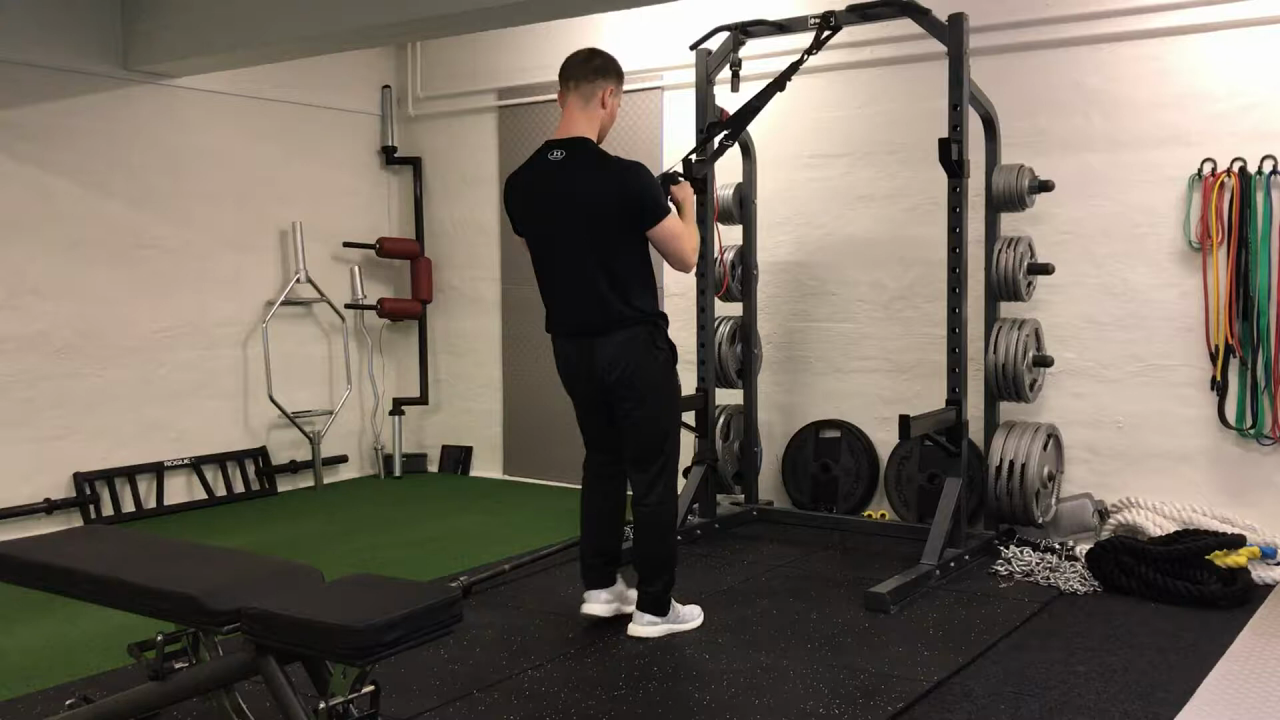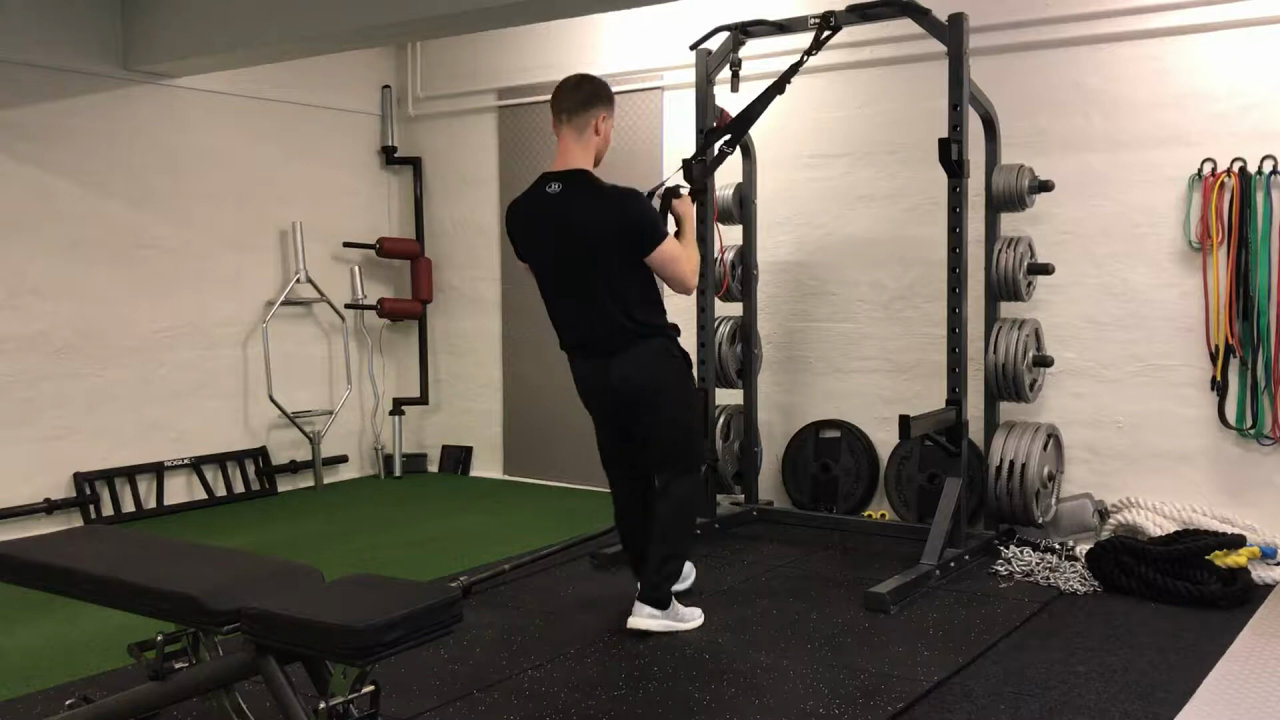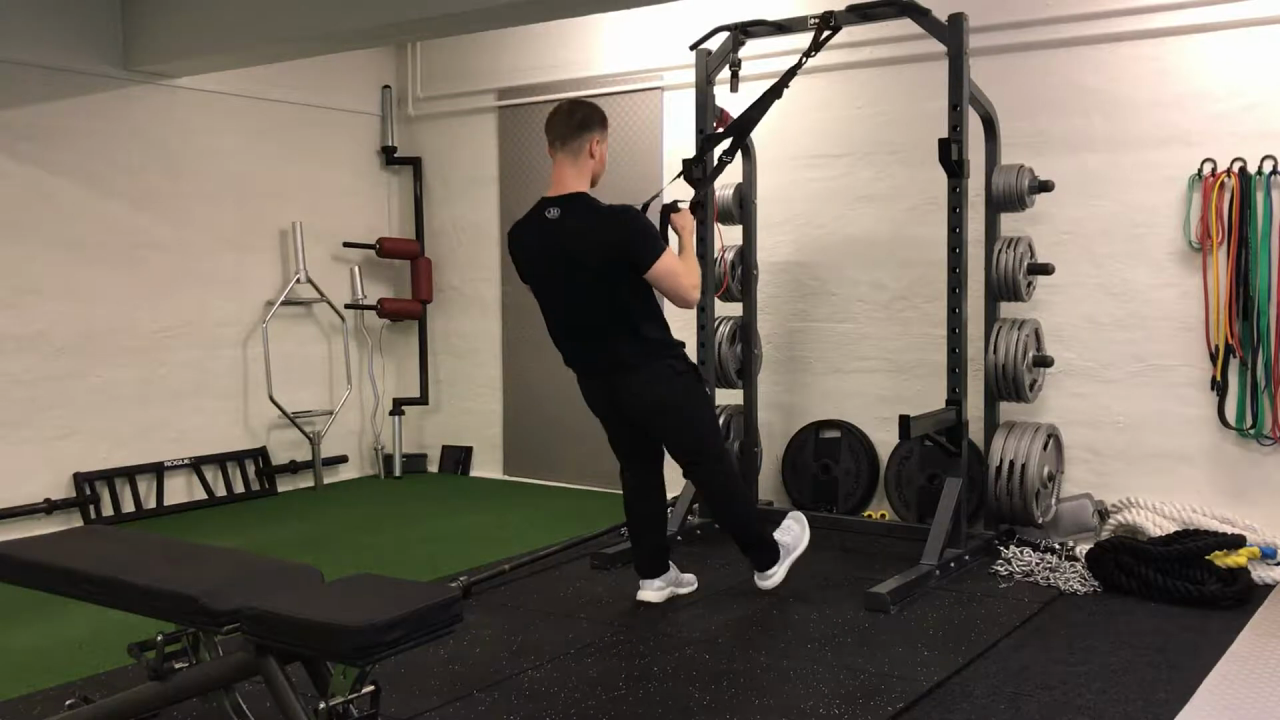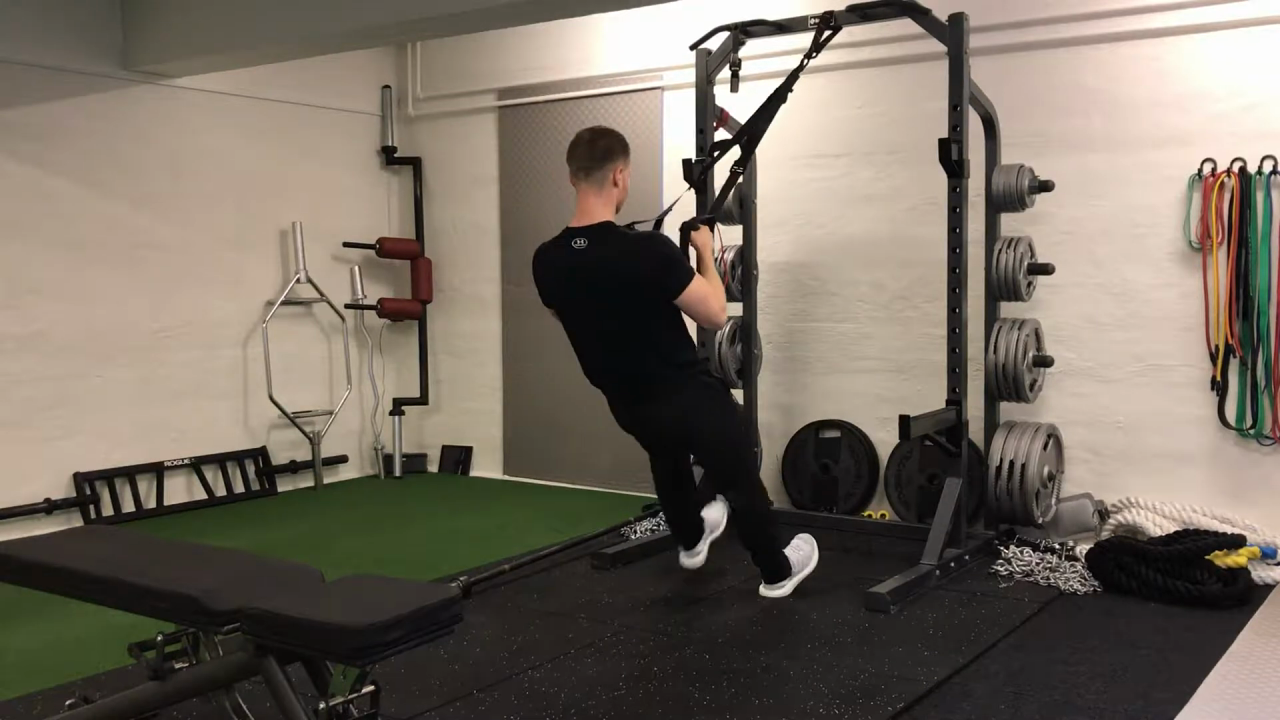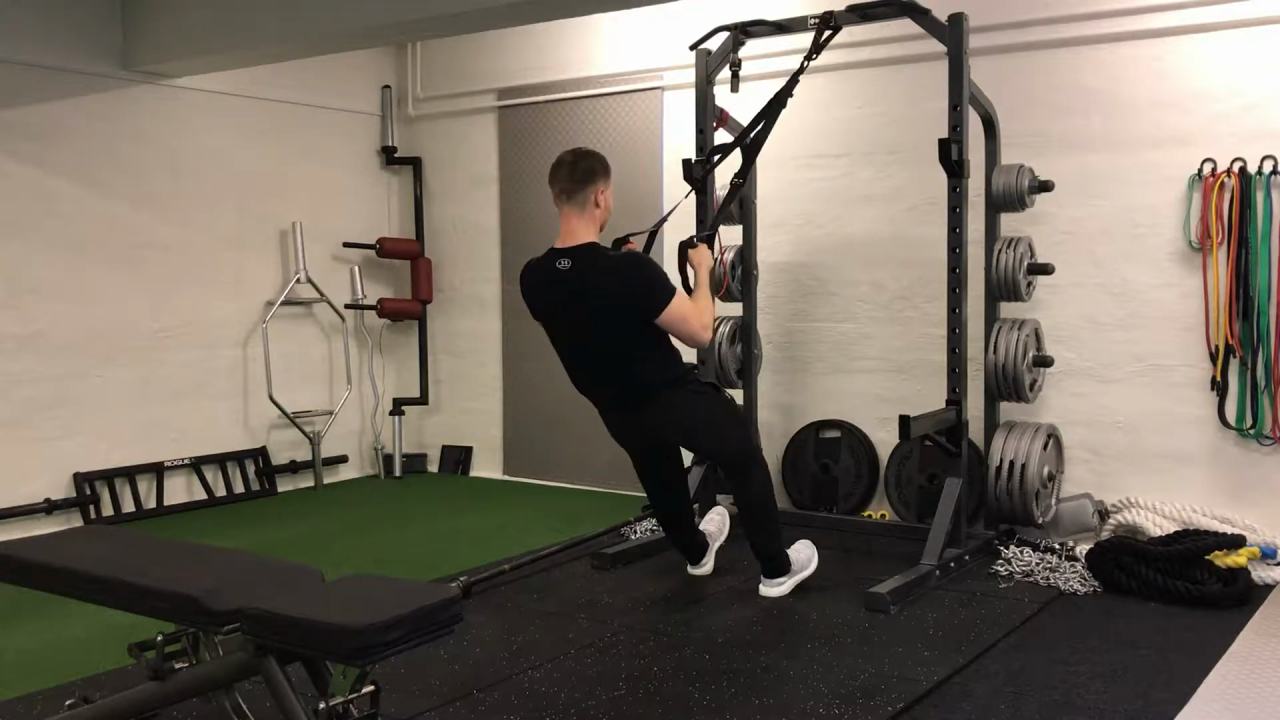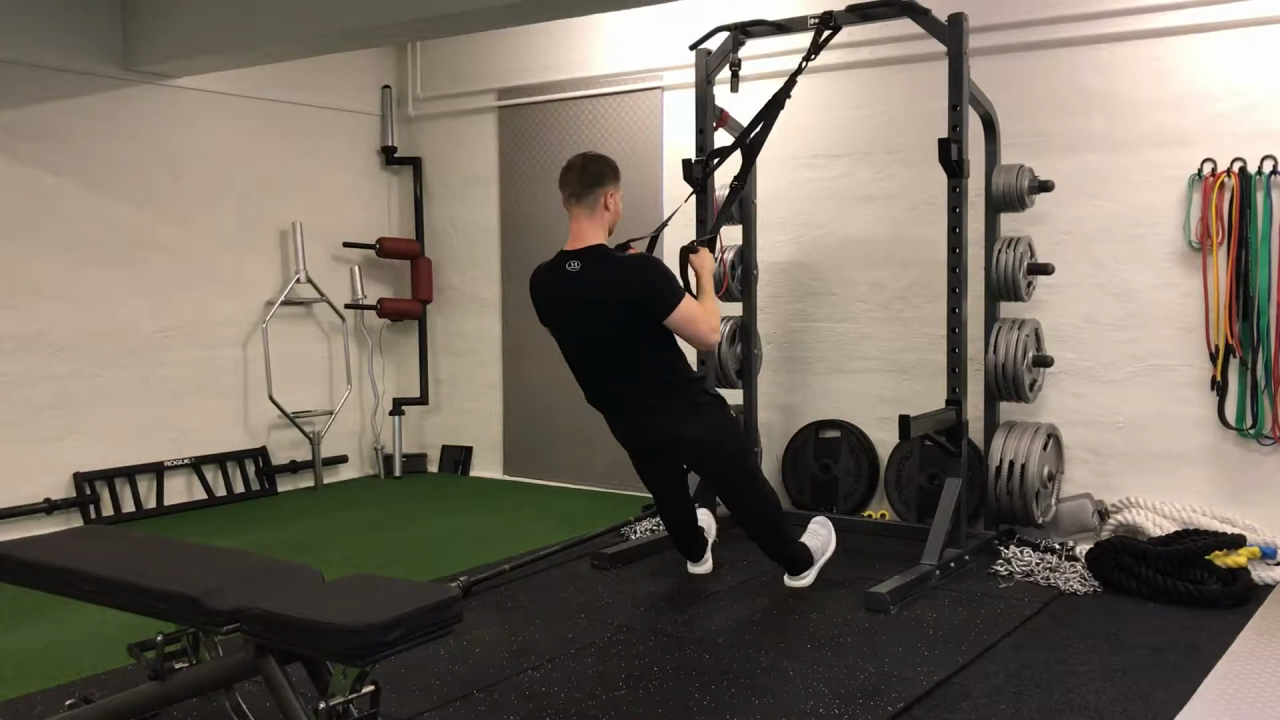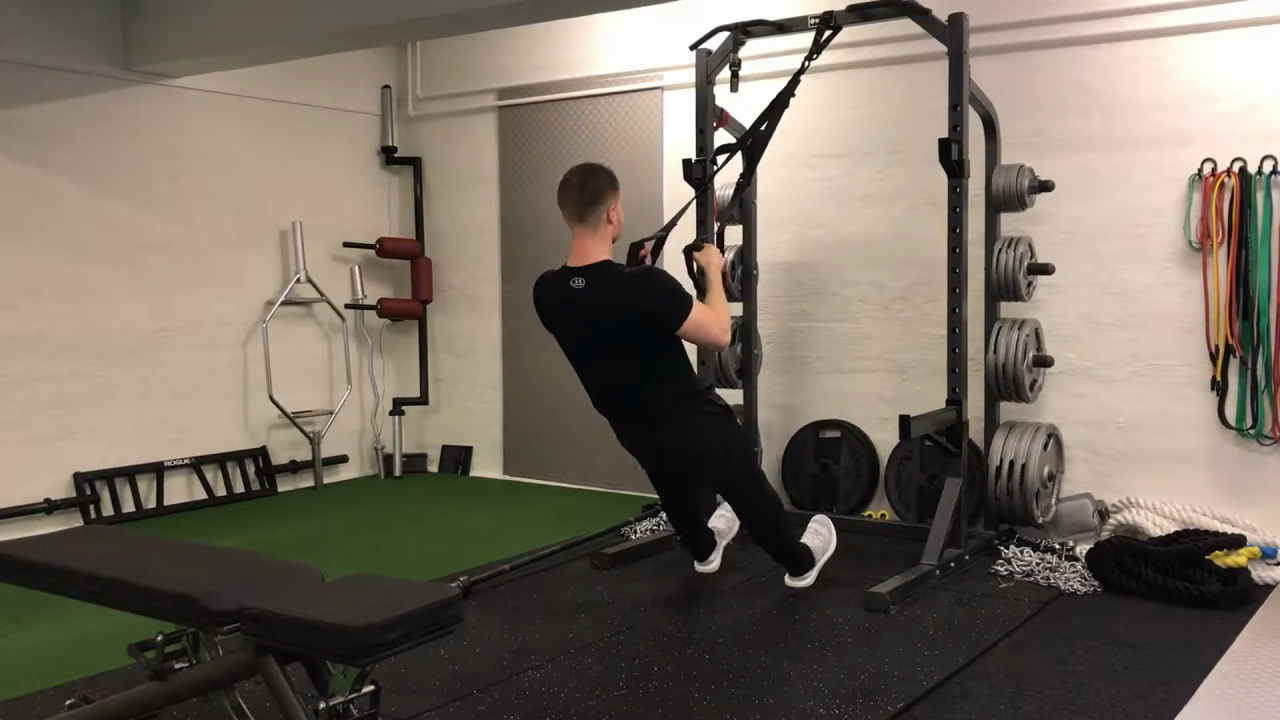
dt=0.4s
person 1, frame 1
left shoulder: (521, 184)
right shoulder: (624, 177)
right elbow: (685, 257)
right wrist: (685, 205)
left hip: (572, 347)
right hip: (632, 346)
left knee: (603, 464)
right knee: (653, 476)
left ankle: (600, 586)
right ankle: (654, 607)
person 1, frame 2
left shoulder: (522, 212)
right shoulder: (622, 206)
right elbow: (686, 278)
right wrist: (687, 222)
left hip: (588, 366)
right hip: (648, 358)
left knee: (627, 471)
right knee: (681, 470)
left ankle: (657, 575)
right ankle: (653, 599)
person 1, frame 3
left shoulder: (524, 236)
right shoulder: (620, 224)
right elbow: (687, 292)
right wrist: (686, 235)
left hip: (596, 381)
right hip: (654, 373)
left knee: (639, 468)
right knee: (712, 468)
left ankle: (654, 573)
right ankle: (767, 559)
person 1, frame 4
left shoulder: (548, 262)
right shoulder: (648, 251)
right elbow: (715, 314)
right wrist: (706, 254)
left hip: (627, 403)
right hip: (686, 396)
left knee: (668, 453)
right knee: (738, 478)
left ankle: (692, 539)
right ankle: (778, 571)
person 1, frame 5
left shoulder: (535, 279)
right shoulder: (629, 271)
right elbow: (700, 331)
right wrist: (702, 272)
left hip: (621, 414)
right hip: (677, 402)
left knee: (661, 476)
right knee: (746, 463)
left ankle: (697, 551)
right ankle: (777, 568)
person 1, frame 6
left shoulder: (544, 284)
right shoulder: (638, 273)
right elbow: (708, 335)
right wrist: (705, 274)
left hip: (627, 421)
right hip: (685, 412)
left knee: (665, 482)
right knee: (743, 488)
left ankle: (695, 551)
right ankle: (799, 561)
person 1, frame 7
left shoulder: (547, 294)
right shoulder: (645, 287)
right elbow: (719, 335)
right wrist: (712, 271)
left hip: (633, 428)
right hip: (692, 424)
left knee: (674, 483)
right knee: (748, 491)
left ankle: (704, 548)
right ankle: (801, 563)
